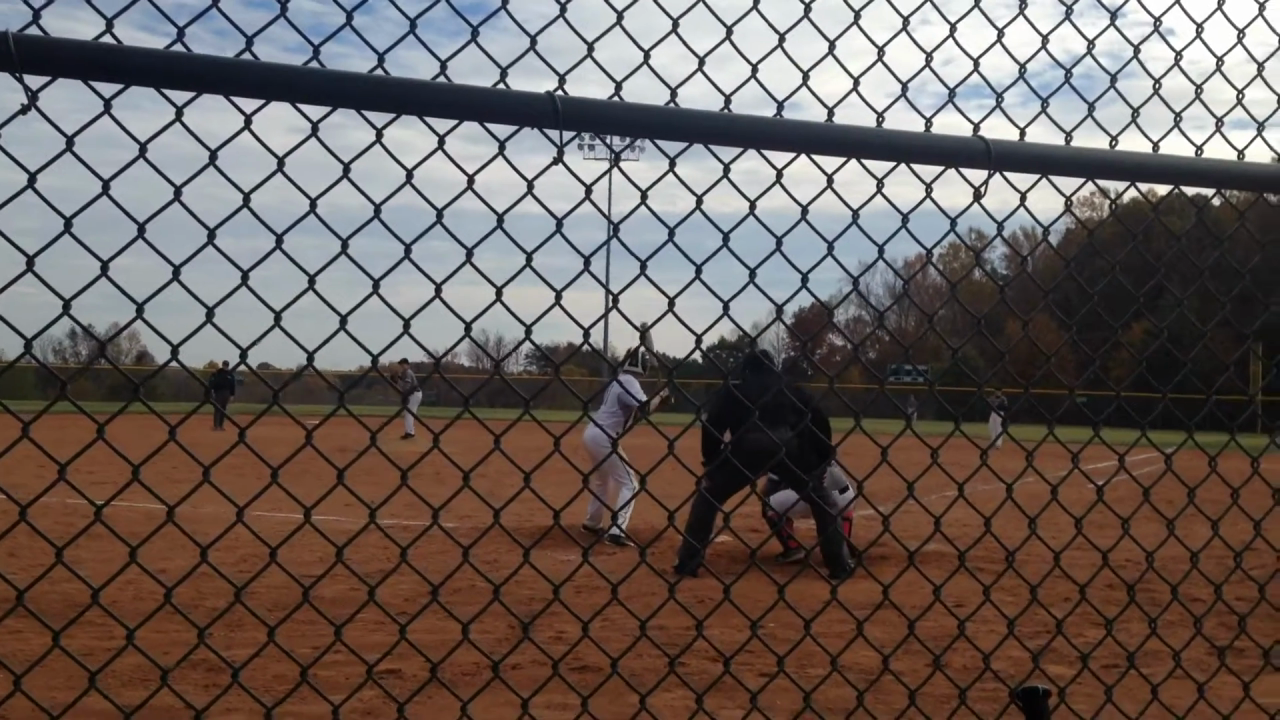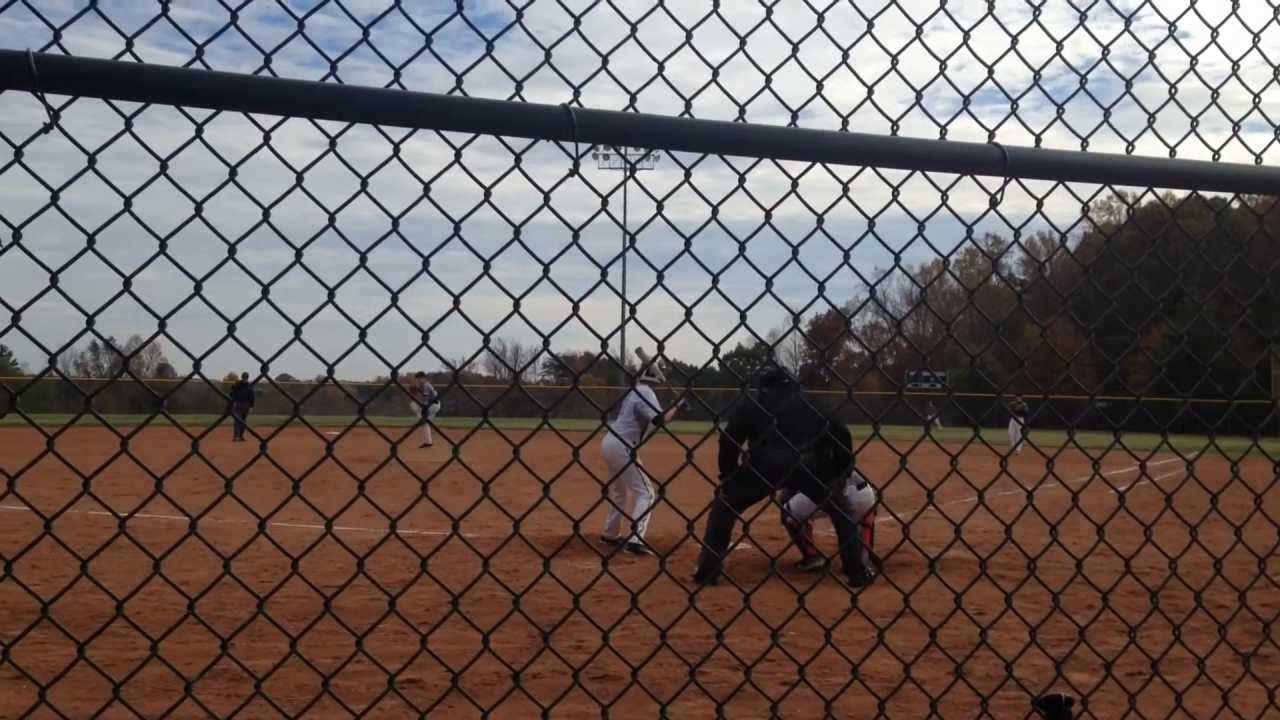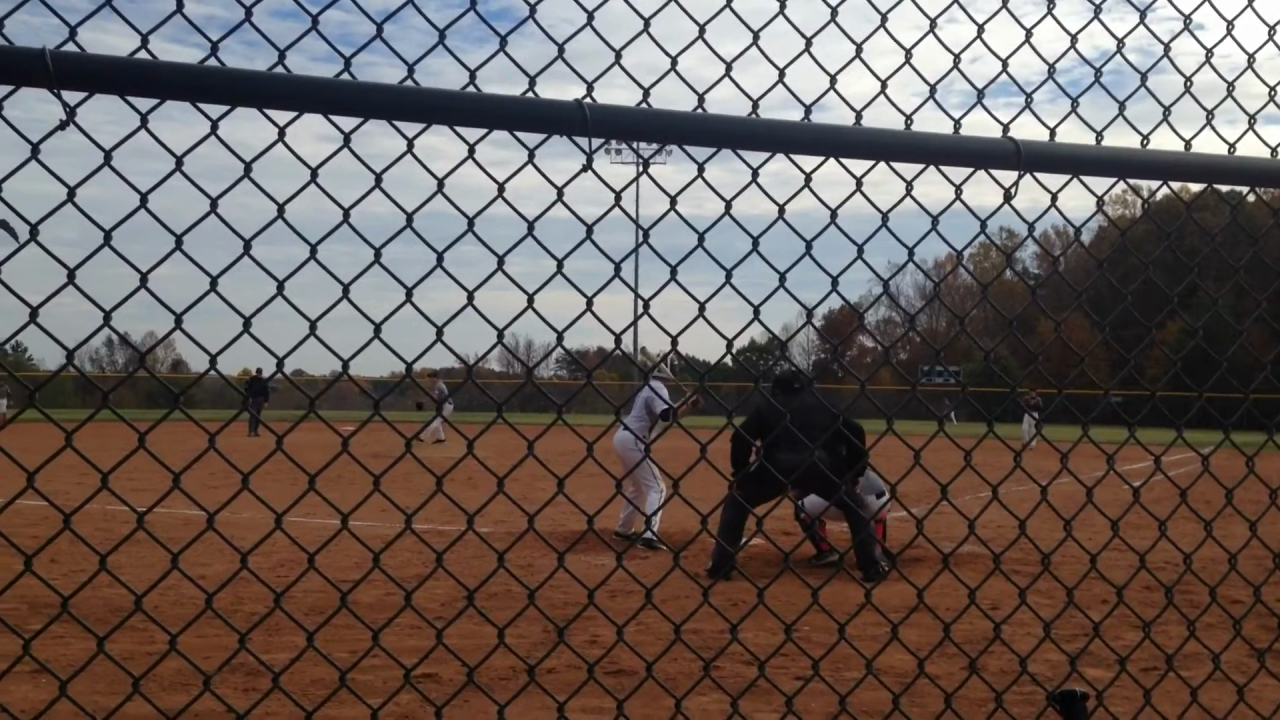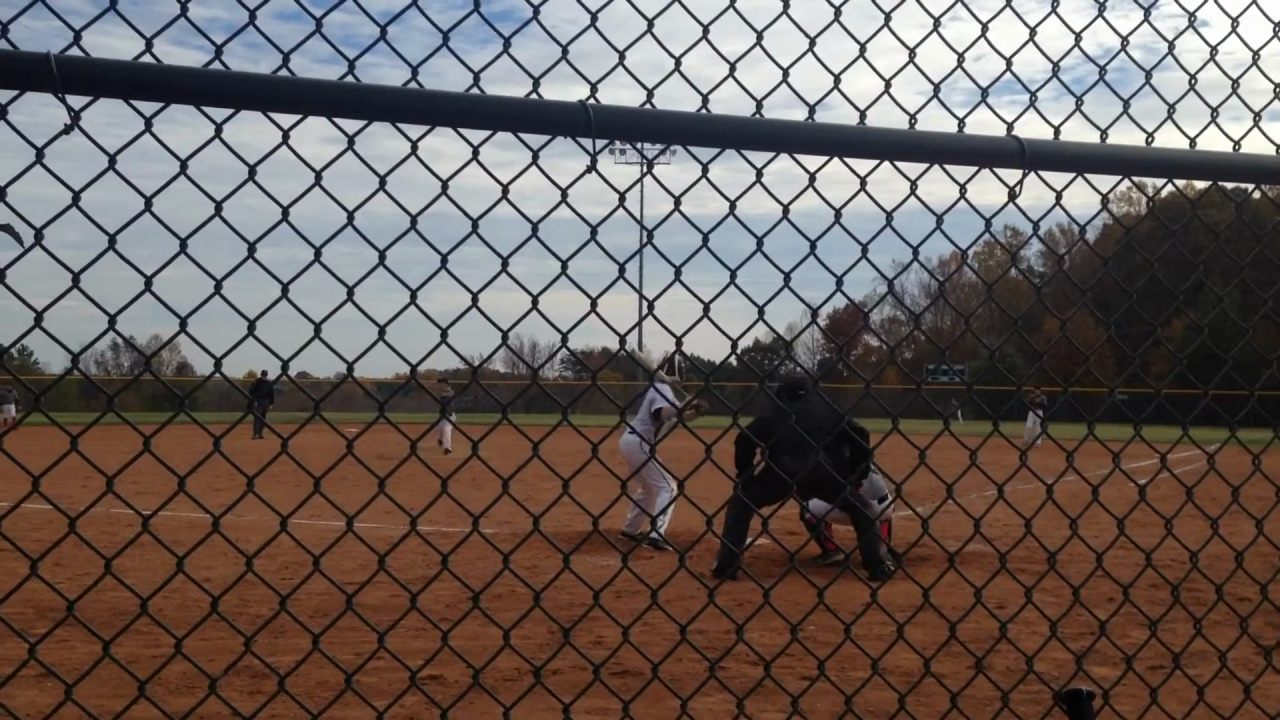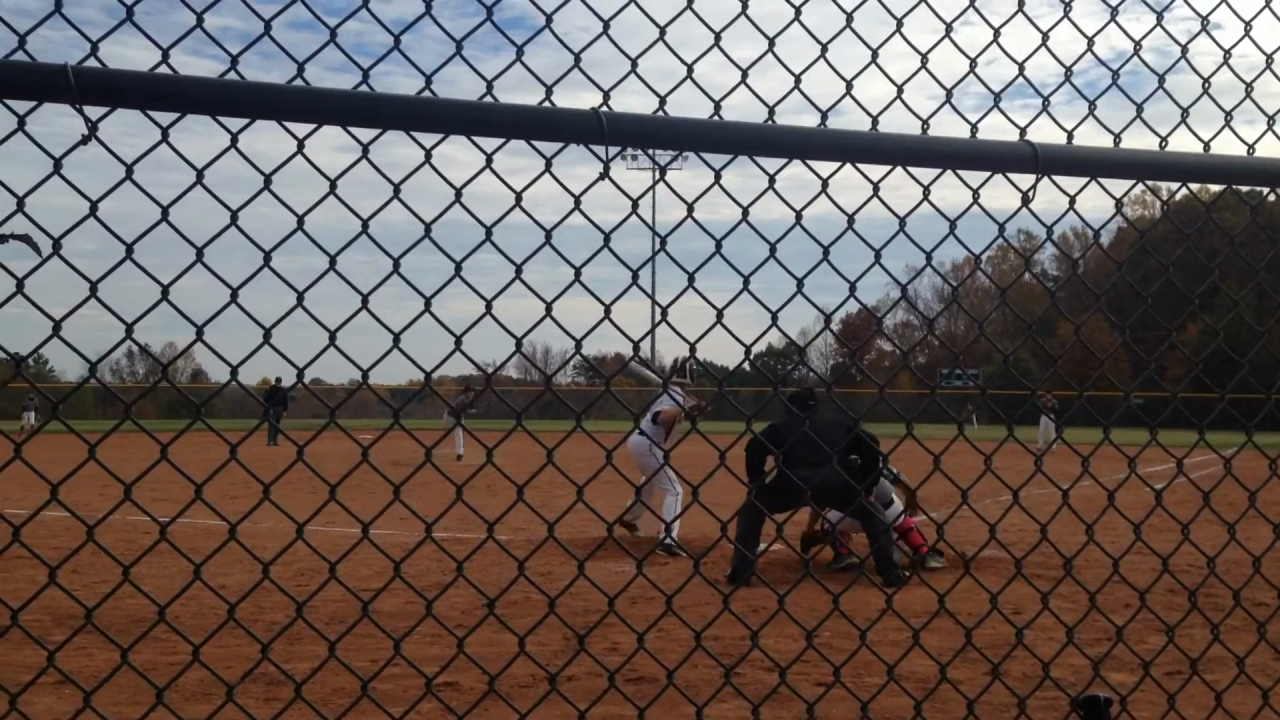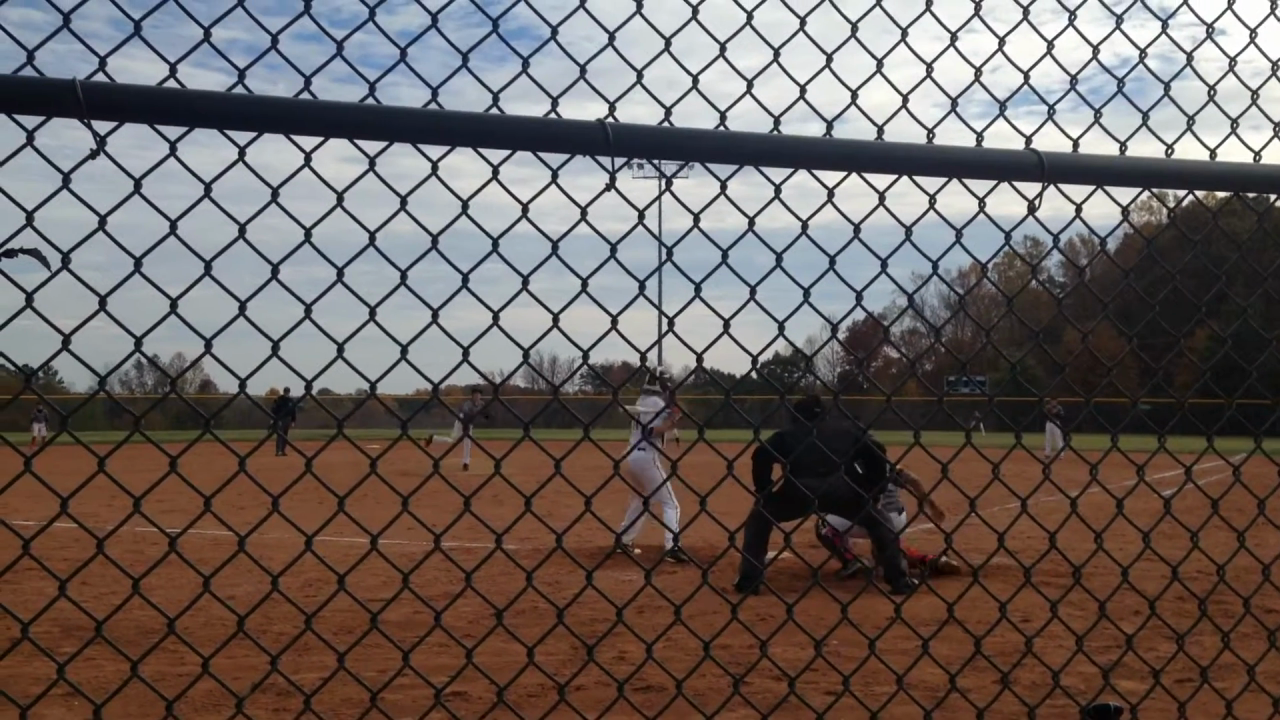
dt=0.3s
person 1, frame 1
left shoulder: (732, 390)
right shoulder: (792, 389)
left elbow: (712, 425)
right elbow: (820, 423)
left wrist: (711, 465)
right wrist: (822, 463)
left hip: (747, 448)
right hip: (789, 448)
left knee: (708, 496)
right knee: (822, 500)
left ankle: (687, 561)
right ankle: (840, 564)
person 1, frame 2
left shoulder: (753, 405)
right shoulder: (811, 404)
left elbow: (729, 438)
right elbow: (840, 435)
left wrist: (727, 478)
right wrist: (841, 476)
left hip: (766, 464)
right hip: (809, 464)
left knee: (725, 505)
right knee: (842, 510)
left ankle: (707, 569)
right ankle: (860, 572)
person 1, frame 3
left shoulder: (766, 408)
right shoulder: (823, 406)
left elbow: (741, 438)
right elbow: (855, 433)
left wrist: (740, 475)
right wrist: (853, 475)
left hip: (779, 466)
right hip: (821, 466)
left knee: (737, 501)
right knee: (854, 507)
left ankle: (721, 565)
right ankle: (873, 566)
person 1, frame 4
left shoulder: (772, 416)
right shoulder: (828, 411)
left elbow: (745, 440)
right elbow: (860, 437)
left wrist: (744, 478)
right wrist: (857, 478)
left hip: (782, 472)
right hip: (824, 471)
left knee: (741, 502)
right knee: (860, 508)
left ankle: (727, 565)
right ankle: (878, 566)
person 1, frame 5
left shoulder: (781, 426)
right shoulder: (839, 423)
left elbow: (754, 447)
right elbow: (870, 445)
left wrist: (756, 483)
right wrist: (866, 485)
left hip: (793, 482)
right hip: (835, 481)
left knee: (752, 509)
right knee: (870, 514)
left ankle: (740, 571)
right ankle: (891, 572)
person 1, frame 6
left shoulder: (788, 435)
right shoulder: (844, 431)
left elbow: (762, 457)
right elbow: (877, 454)
left wrist: (765, 493)
right wrist: (874, 494)
left hip: (800, 491)
right hip: (841, 489)
left knee: (760, 517)
right knee: (877, 522)
left ankle: (750, 580)
right ankle: (900, 580)
person 2, frame 1
left shoulder: (618, 380)
right shoulder: (629, 382)
left elbow: (635, 412)
right elbow: (645, 409)
left wrist: (656, 399)
right wrist: (660, 395)
left hip: (593, 433)
right hip: (604, 438)
left knee: (601, 481)
right knee: (629, 484)
left ankle: (592, 523)
right ankle: (616, 532)
person 2, frame 2
left shoulder: (635, 390)
right shoulder: (646, 392)
left elbow: (655, 420)
right elbow: (659, 421)
left wrist: (676, 409)
right wrist: (676, 407)
left hip: (611, 443)
right hip: (622, 447)
left knee: (620, 491)
right knee: (645, 493)
left ankle: (610, 534)
right ankle: (635, 540)
person 2, frame 3
left shoulder: (649, 386)
right shoulder: (657, 388)
left elbow: (667, 415)
right elbow: (667, 415)
left wrist: (690, 406)
right wrist: (687, 402)
left hip: (624, 438)
right hip: (633, 441)
left knee: (637, 486)
right knee: (656, 488)
left ankle: (624, 529)
right ankle: (648, 535)
person 2, frame 4
left shoulder: (660, 388)
right shoulder: (663, 390)
left elbow: (677, 418)
right elbow: (659, 415)
left wrist: (695, 411)
right wrist: (683, 407)
left hip: (632, 440)
right hip: (638, 443)
left knee: (647, 488)
right knee: (667, 487)
left ankle: (632, 529)
right ankle: (655, 535)
person 2, frame 5
left shoulder: (672, 392)
right shoulder: (674, 394)
left elbow: (682, 417)
right elbow: (657, 418)
left wrist: (695, 410)
right wrist: (684, 409)
left hip: (640, 441)
right hip: (647, 445)
left knee: (651, 482)
right knee: (673, 490)
left ankle: (629, 517)
right ankle: (668, 541)
person 2, frame 6
left shoulder: (642, 402)
right shoulder: (658, 403)
right elbow: (652, 431)
left wrist: (673, 417)
right wrist: (673, 418)
left hip: (630, 457)
right hip: (645, 459)
left knee: (642, 498)
right knee: (669, 503)
left ankle: (623, 541)
right ankle: (672, 548)
